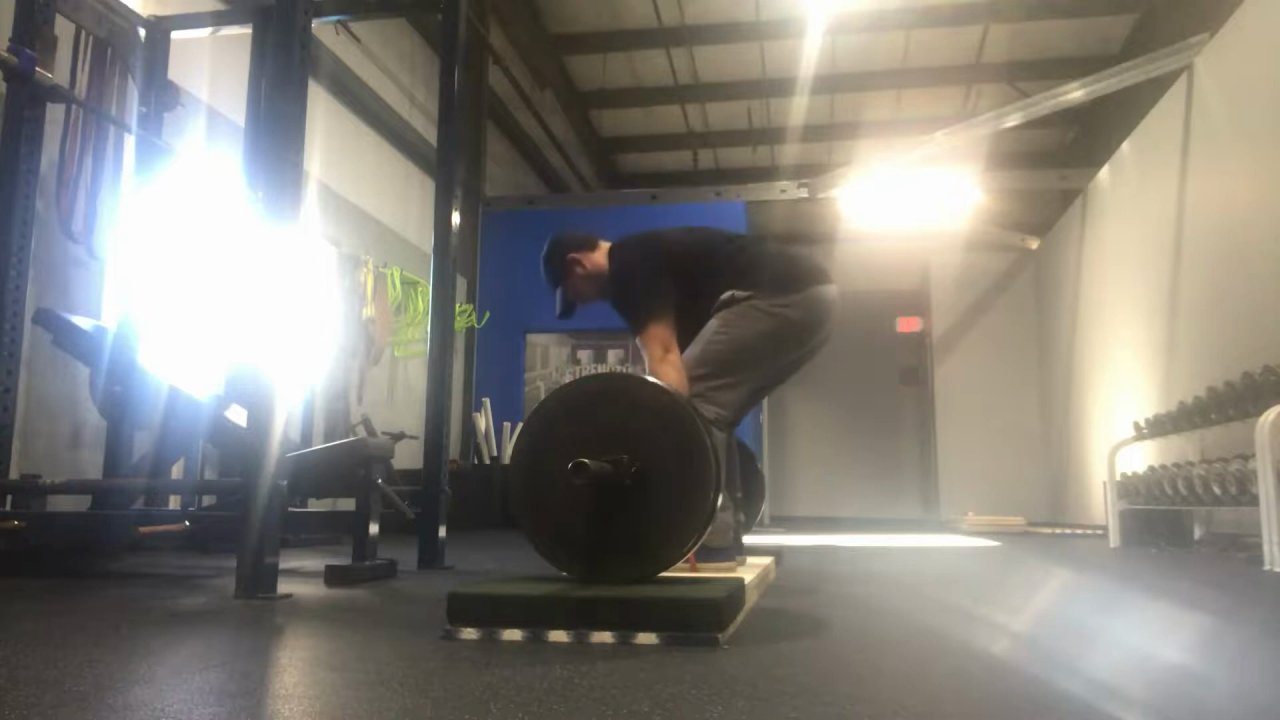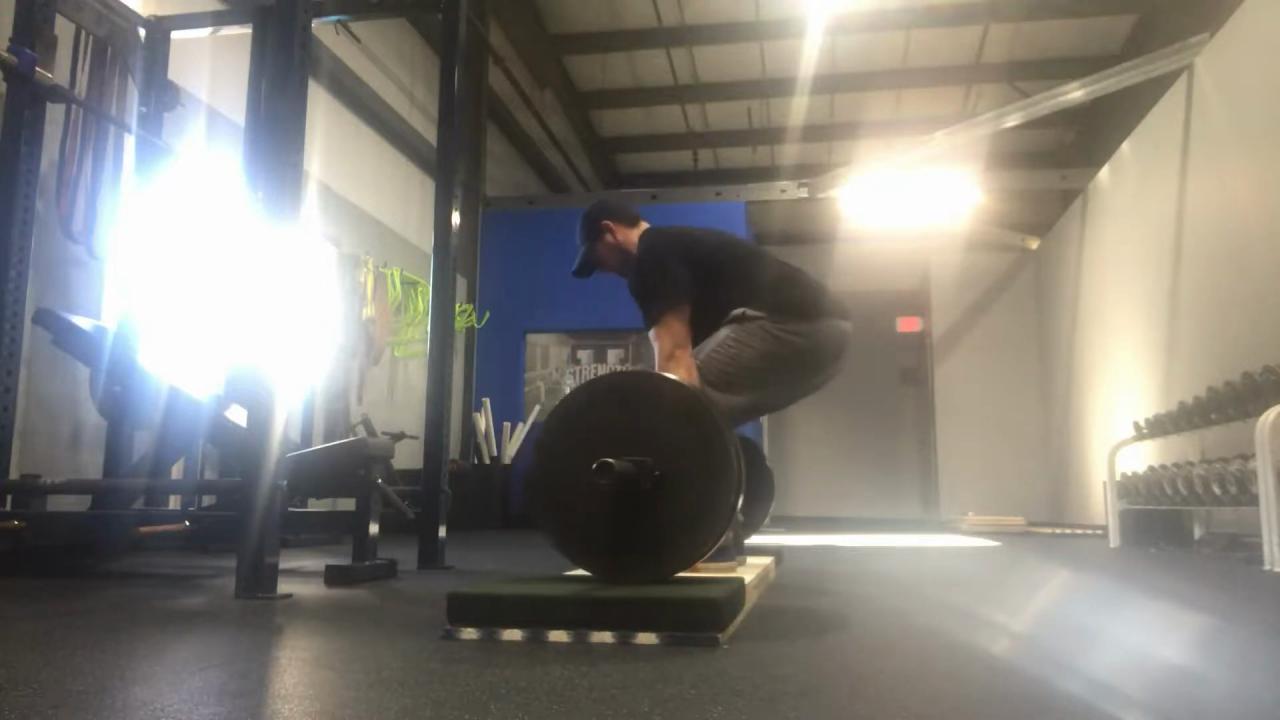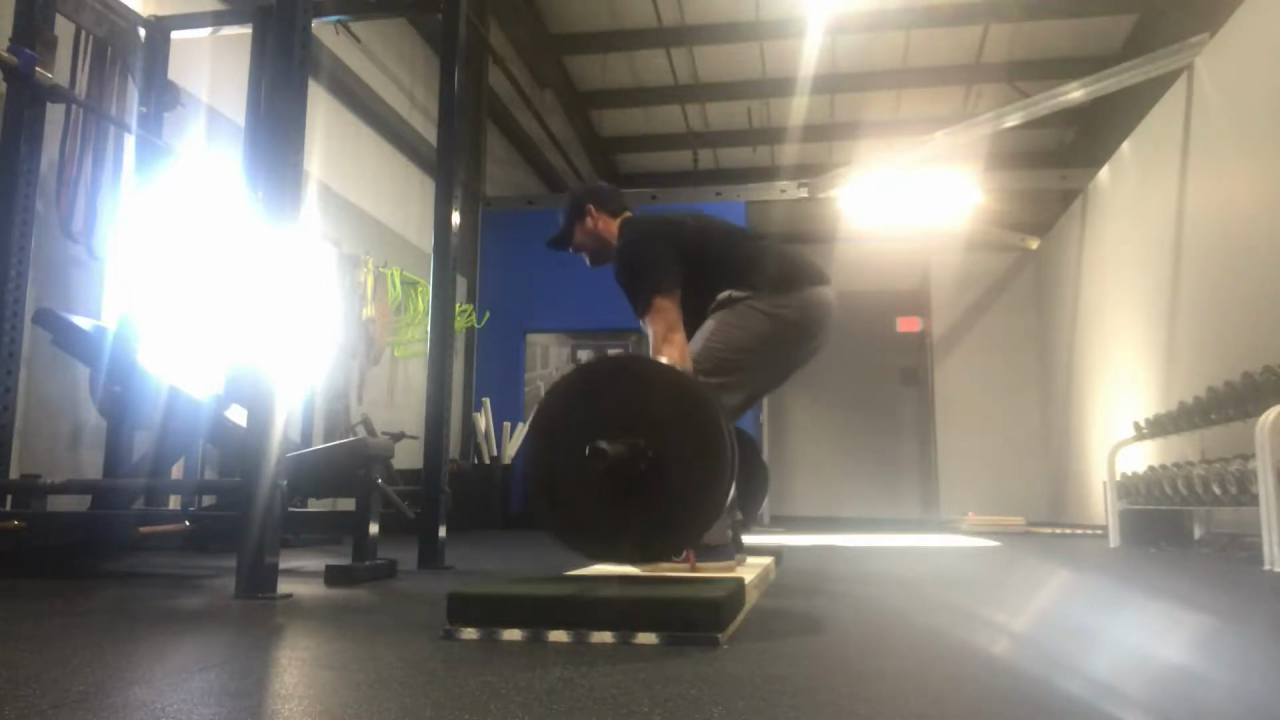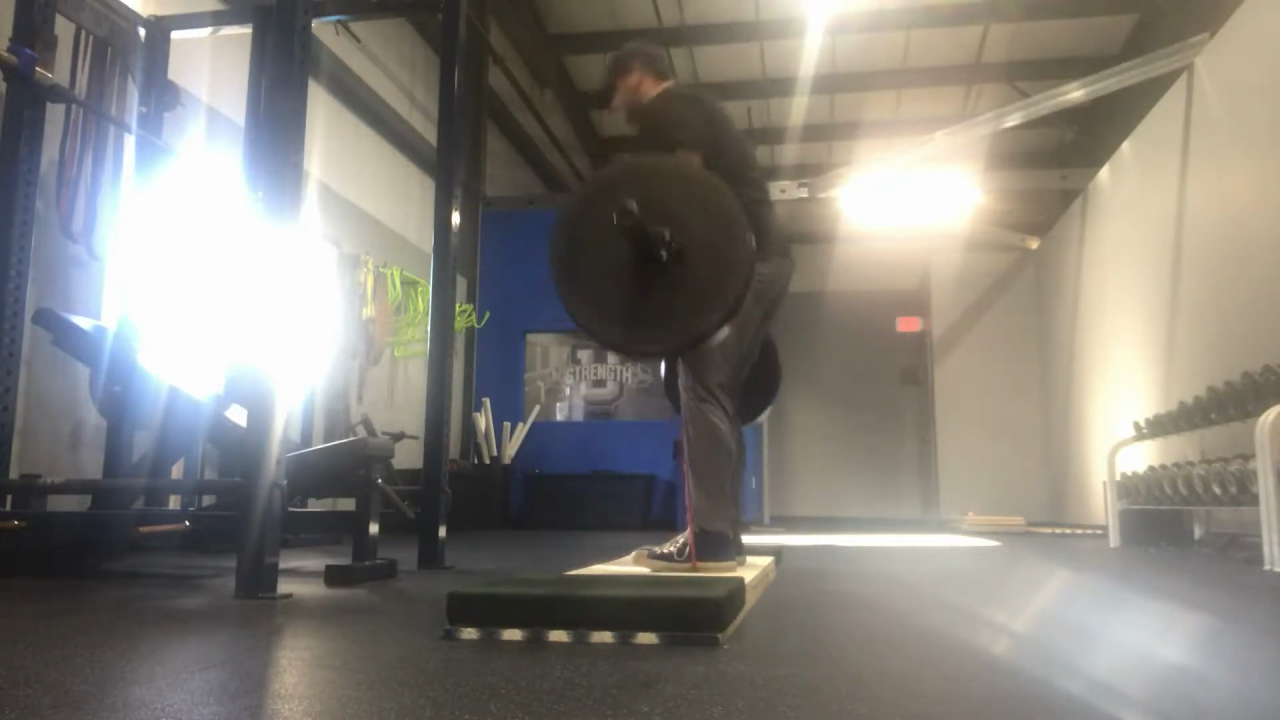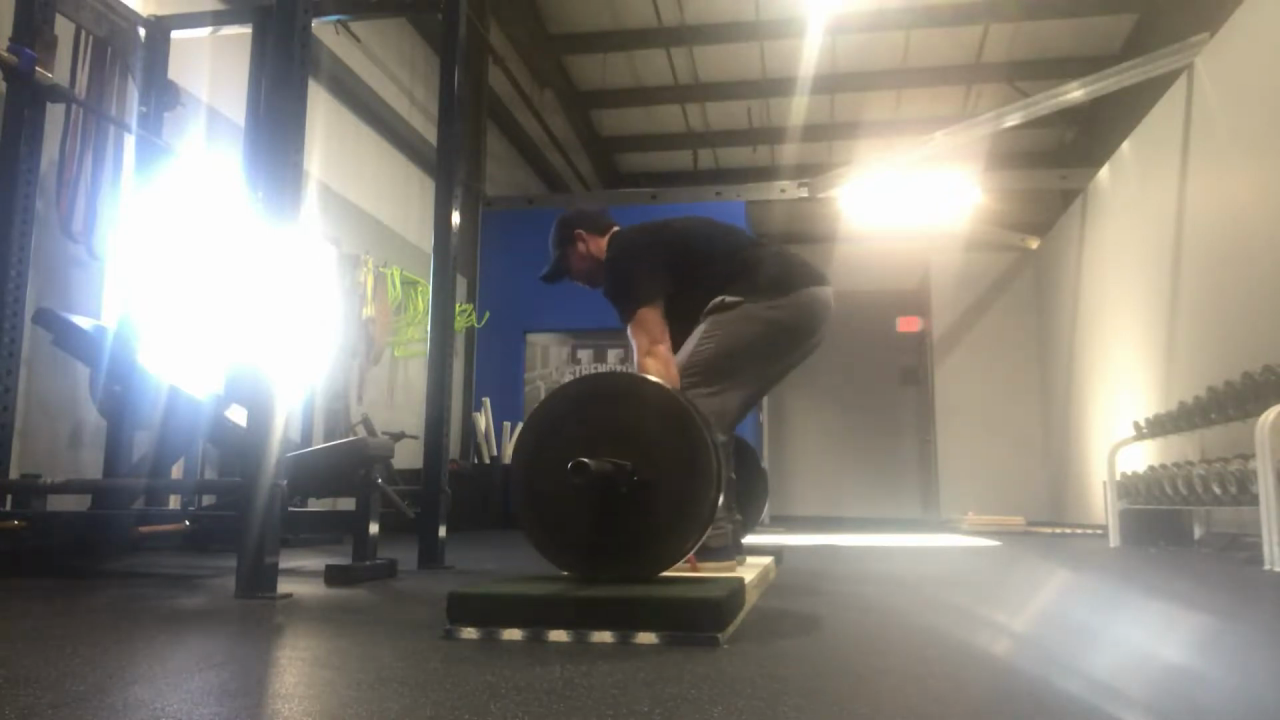
dt=1s
person 1, frame 1
left shoulder: (629, 265)
right shoulder: (644, 257)
left elbow: (664, 357)
right elbow: (669, 356)
left hip: (783, 297)
right hip: (809, 296)
left knee: (691, 401)
right knee: (707, 405)
left ankle: (709, 542)
right ankle: (723, 538)
person 1, frame 2
left shoulder: (653, 256)
right shoulder: (675, 247)
left elbow: (674, 354)
right elbow: (685, 351)
left hip: (792, 323)
right hip: (824, 326)
person 1, frame 3
left shoulder: (637, 243)
right shoulder: (657, 235)
left elbow: (668, 339)
right elbow: (678, 338)
left hip: (782, 297)
right hip: (805, 299)
left ankle: (705, 541)
right ankle: (717, 534)
person 1, frame 4
left shoulder: (669, 106)
right shoulder: (693, 111)
right hip: (758, 259)
left knee: (705, 396)
right knee: (716, 401)
left ankle: (709, 540)
right ankle: (719, 535)
person 1, frame 5
left shoulder: (625, 255)
right shoulder: (649, 249)
left elbow: (654, 354)
right elbow: (667, 349)
left hip: (779, 300)
right hip: (804, 298)
right knee: (703, 406)
left ankle: (708, 542)
right ankle: (722, 536)
